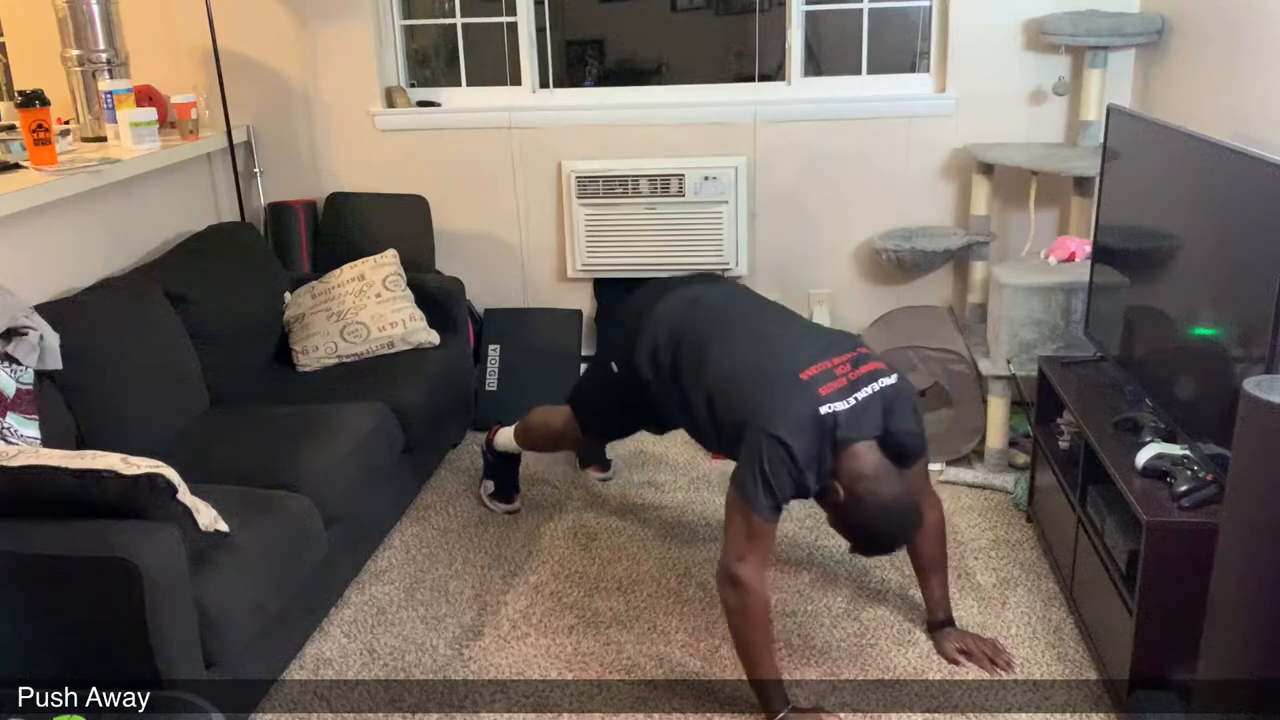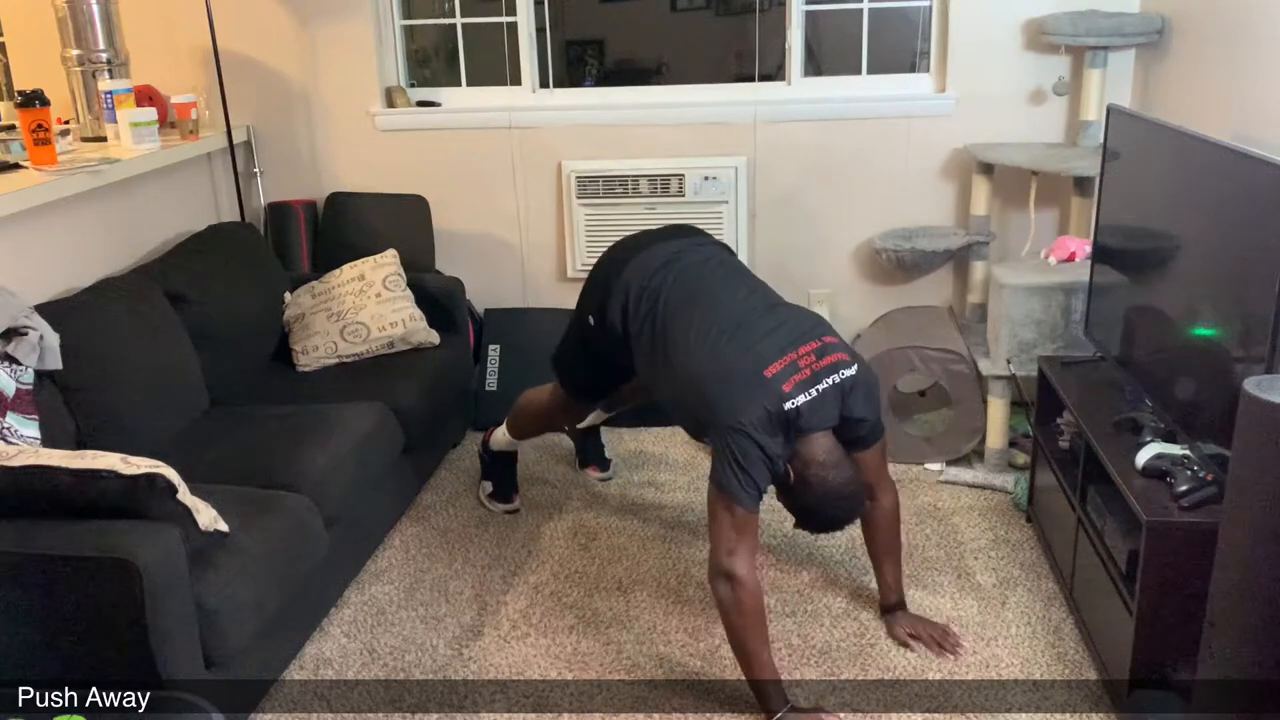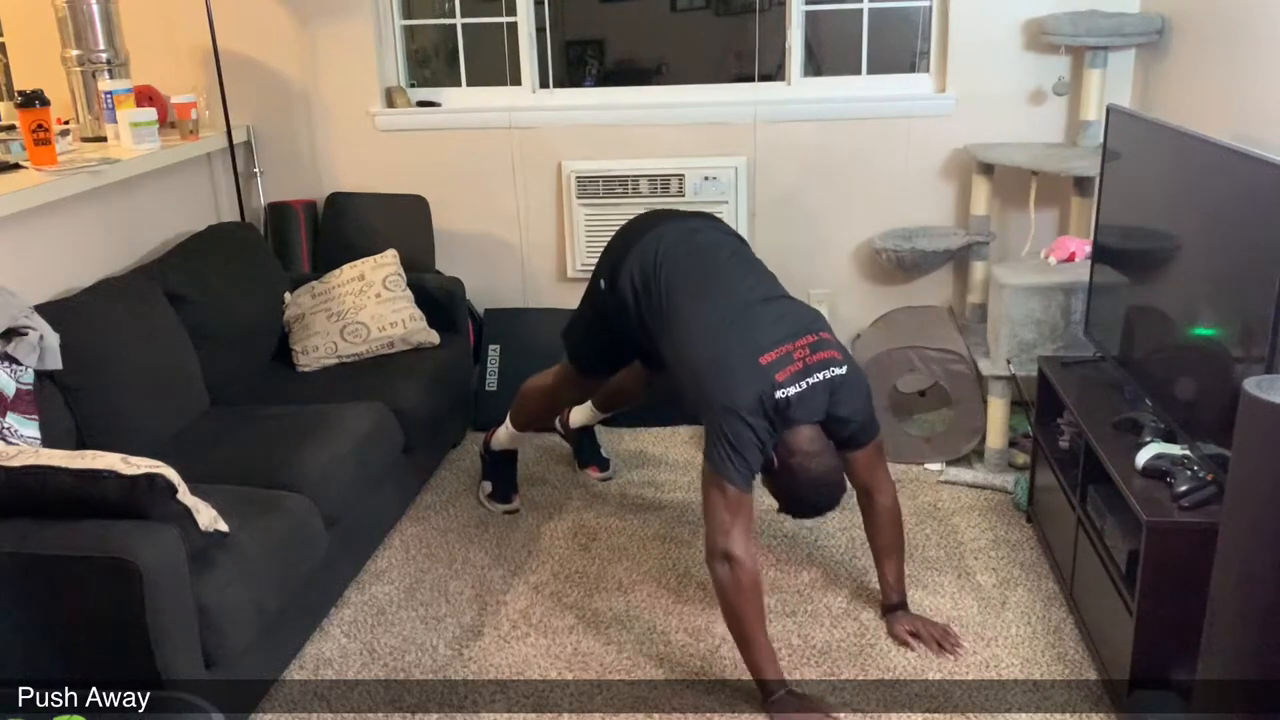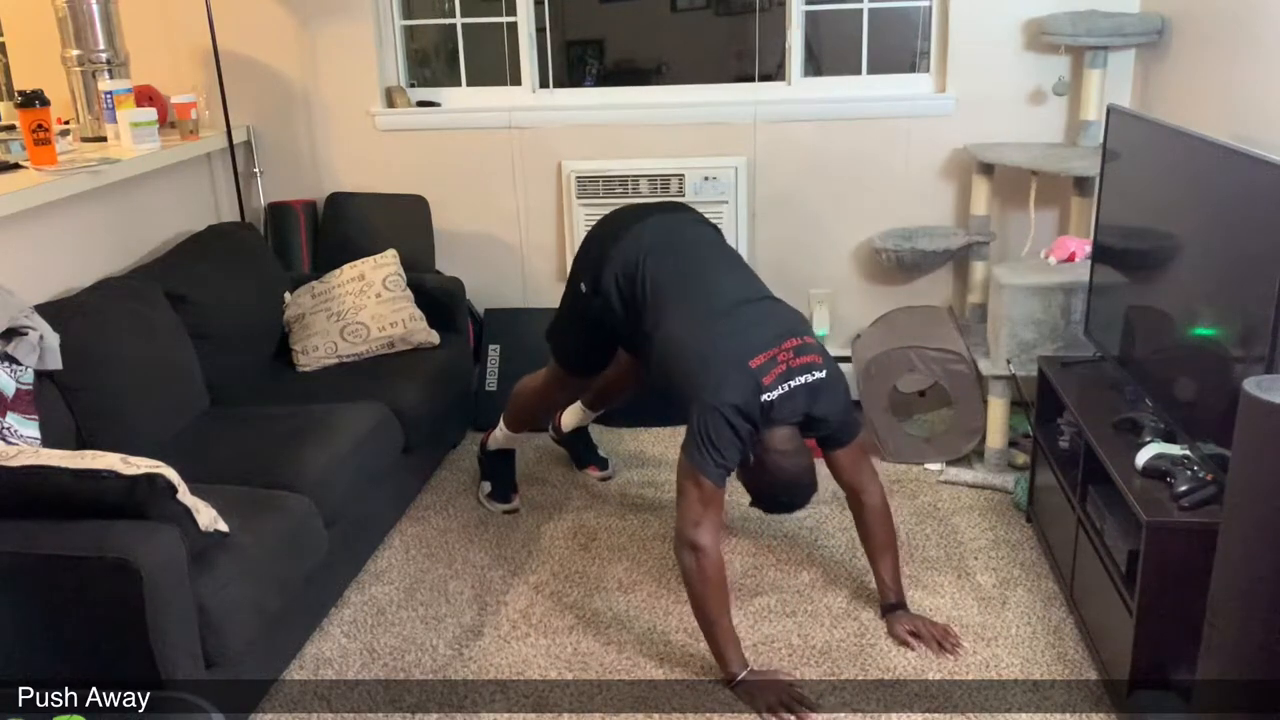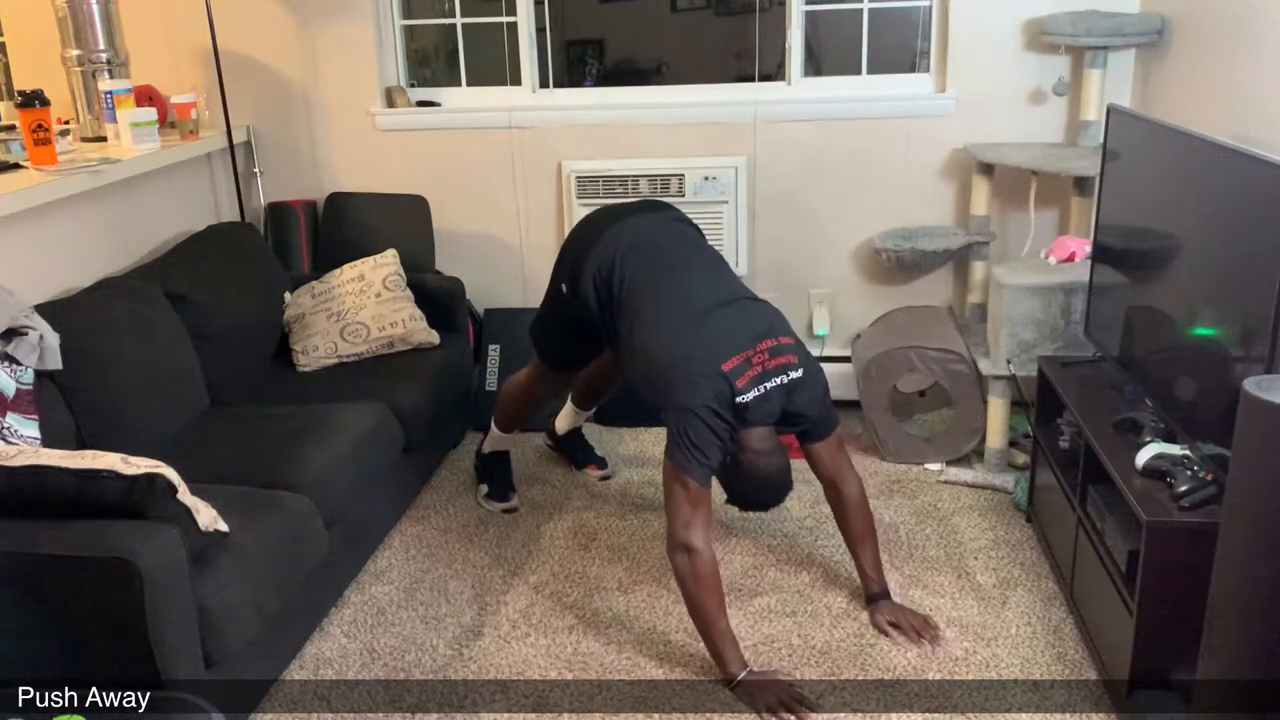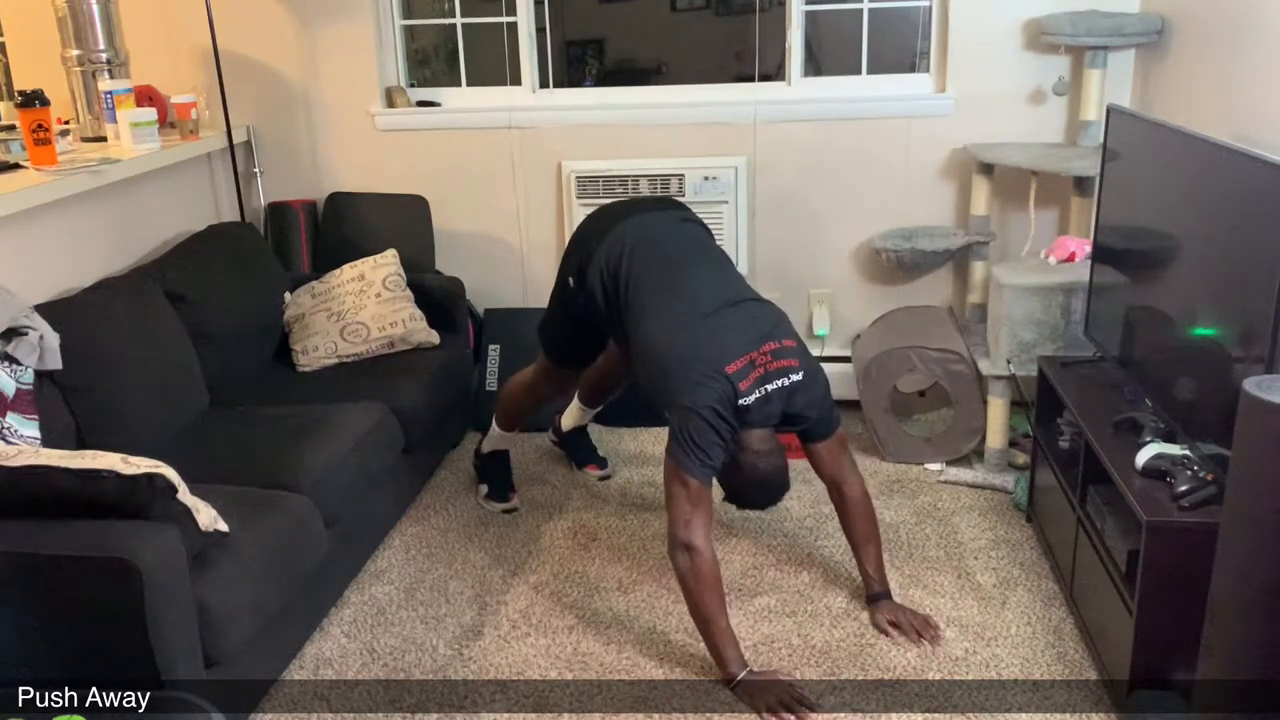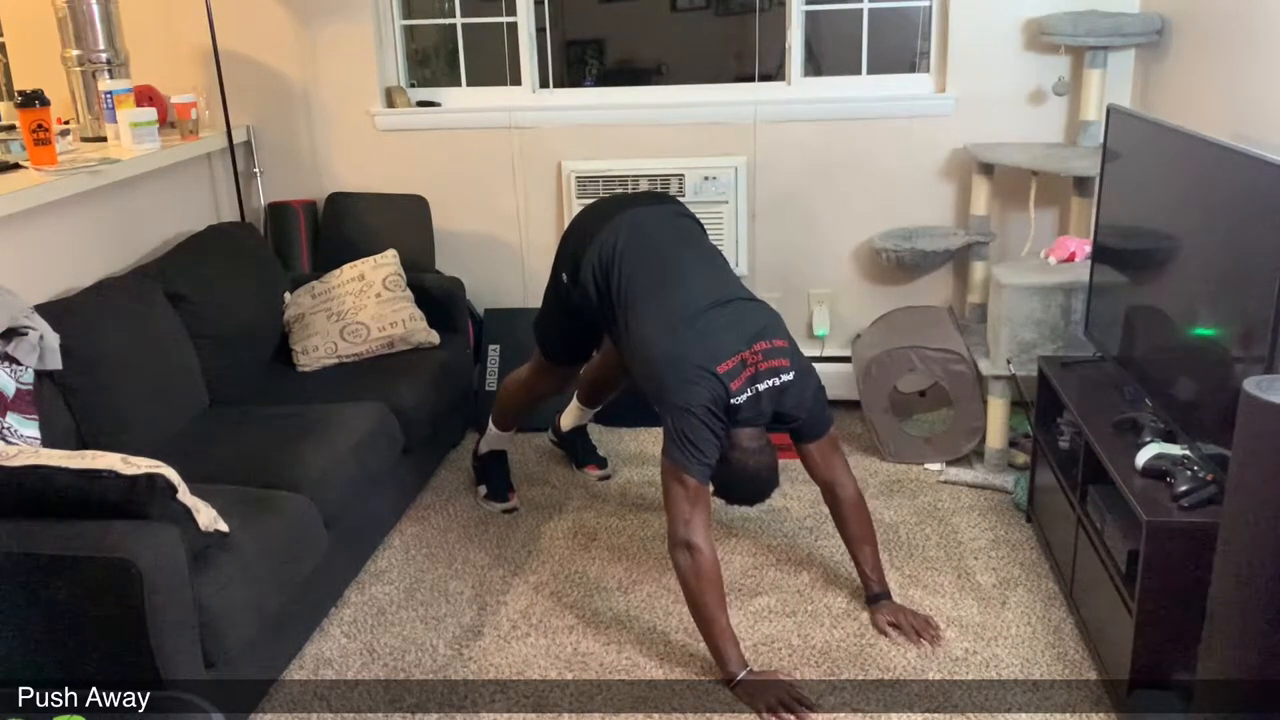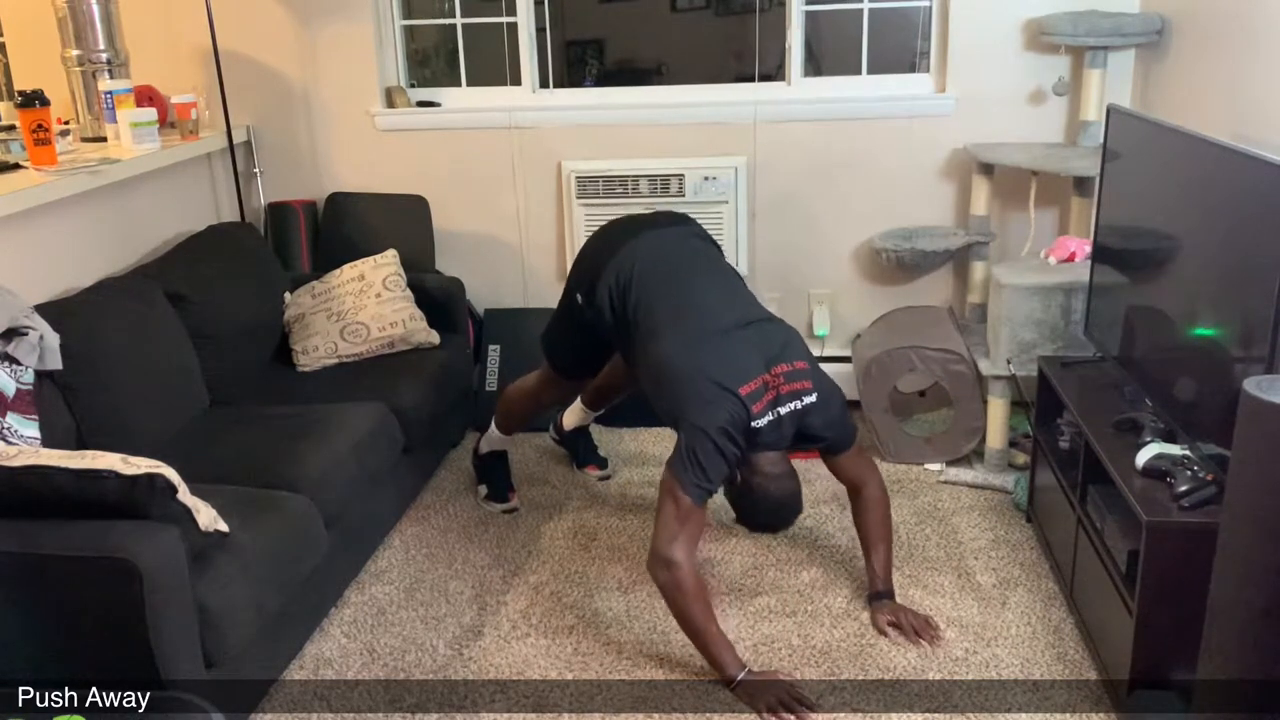
dt=0.4s
person 1, frame 1
left shoulder: (897, 404)
right shoulder: (787, 438)
left elbow: (925, 505)
right elbow: (740, 574)
left wrist: (942, 623)
left hip: (714, 307)
right hip: (657, 330)
right knee: (583, 426)
left ankle: (592, 403)
right ankle: (504, 444)
person 1, frame 2
left shoulder: (855, 384)
right shoulder: (751, 427)
left elbow: (879, 493)
right elbow: (732, 571)
left wrist: (894, 607)
left hip: (694, 255)
right hip: (630, 280)
left knee: (649, 379)
right knee: (570, 398)
left ankle: (587, 421)
right ankle: (499, 445)
person 1, frame 3
left shoulder: (845, 384)
right shoulder: (743, 407)
left elbow: (878, 490)
right elbow: (729, 553)
left wrist: (896, 606)
left hip: (706, 241)
right hip: (641, 258)
left knee: (648, 373)
right knee: (576, 378)
left ankle: (577, 424)
right ankle: (502, 444)
person 1, frame 4
left shoulder: (823, 384)
right shoulder: (725, 407)
left elbow: (865, 489)
right elbow: (697, 543)
left wrist: (895, 606)
right wrist: (739, 675)
left hip: (684, 233)
right hip: (620, 251)
left knee: (635, 365)
right knee: (567, 378)
left ankle: (571, 425)
right ankle: (498, 445)
person 1, frame 5
left shoulder: (801, 377)
right shoulder: (701, 405)
left elbow: (843, 482)
right elbow: (688, 545)
left wrist: (879, 596)
right wrist: (739, 675)
left hip: (663, 228)
right hip: (599, 252)
left knee: (616, 357)
right knee: (550, 374)
left ankle: (566, 429)
right ankle: (493, 449)
person 1, frame 6
left shoulder: (802, 379)
right shoulder: (704, 406)
left elbow: (846, 481)
right elbow: (689, 544)
left wrist: (879, 595)
right wrist: (739, 675)
left hip: (672, 226)
right hip: (606, 247)
left knee: (625, 356)
right knee: (556, 372)
left ankle: (572, 426)
right ankle: (493, 447)
person 1, frame 7
left shoulder: (793, 379)
right shoulder: (696, 405)
left elbow: (839, 482)
right elbow: (690, 544)
left wrist: (879, 596)
right wrist: (738, 674)
left hip: (666, 221)
right hip: (600, 242)
left knee: (621, 355)
right knee: (551, 371)
left ankle: (570, 427)
right ankle: (491, 447)
person 1, frame 8
left shoulder: (816, 398)
right shoulder: (715, 428)
left elbow: (866, 482)
right elbow: (670, 559)
left wrist: (882, 594)
right wrist: (738, 676)
left hip: (682, 240)
right hip: (615, 265)
left knee: (631, 366)
right knee: (558, 382)
left ankle: (572, 426)
right ankle: (492, 447)
